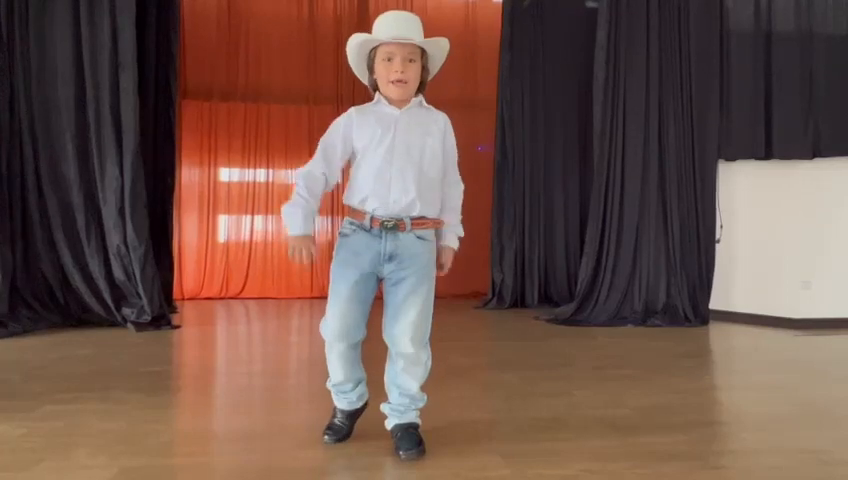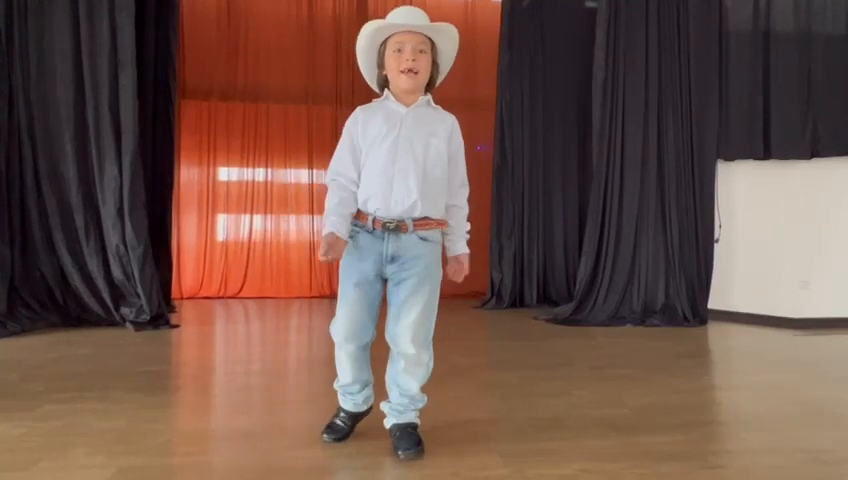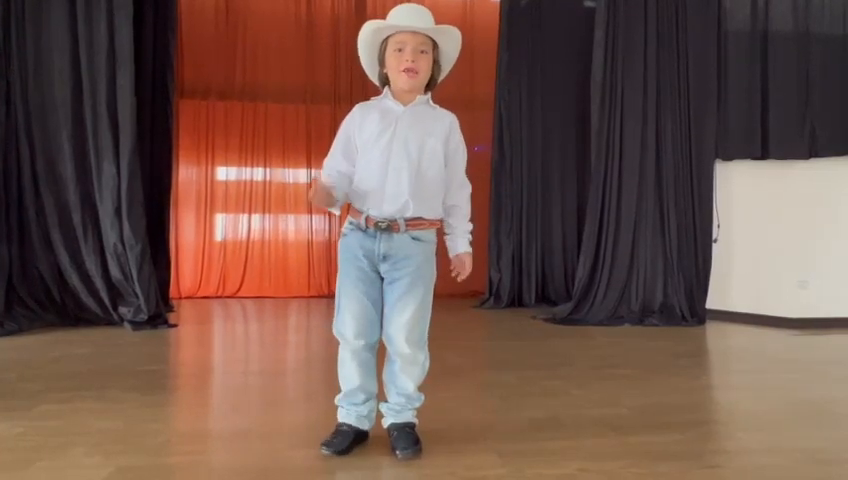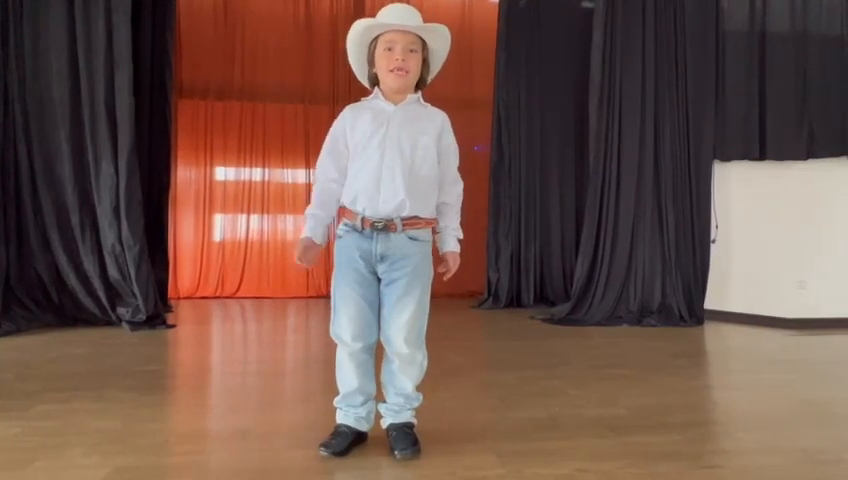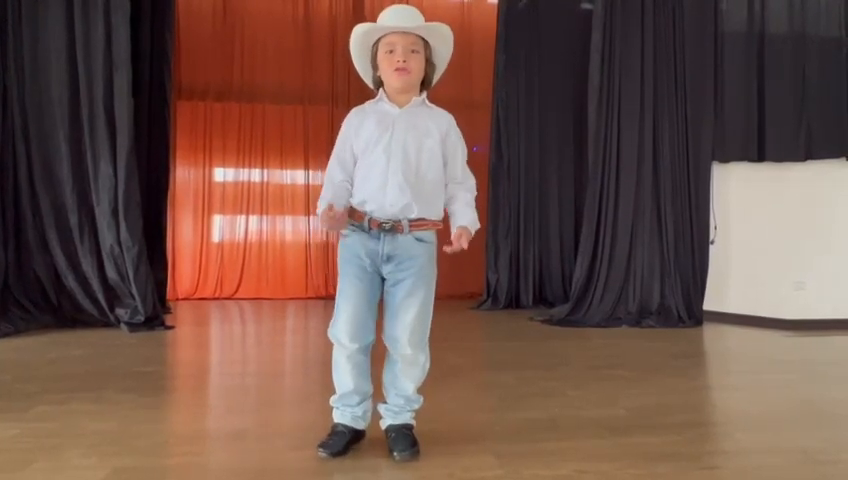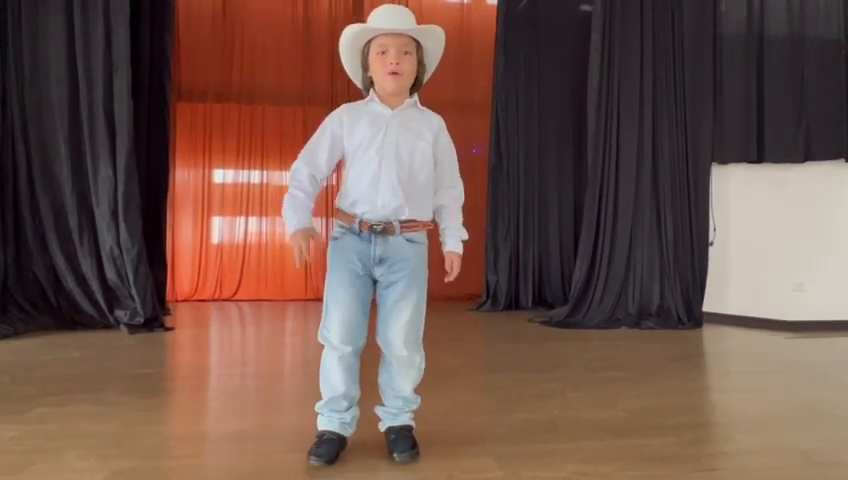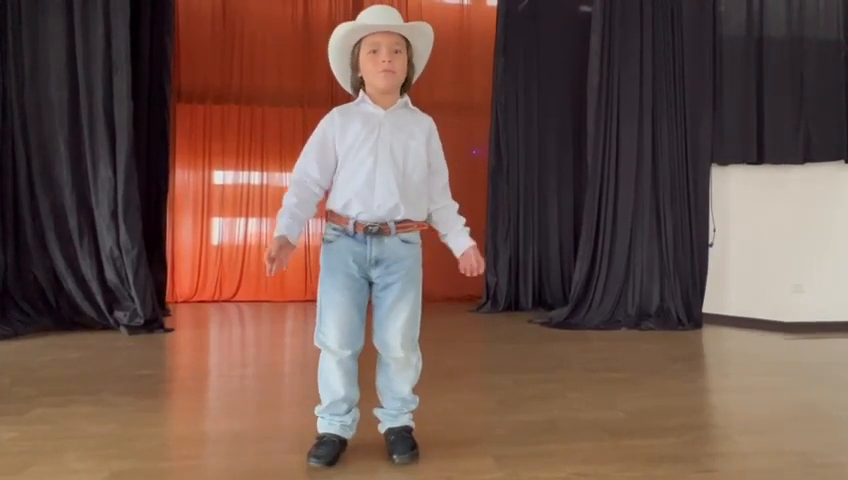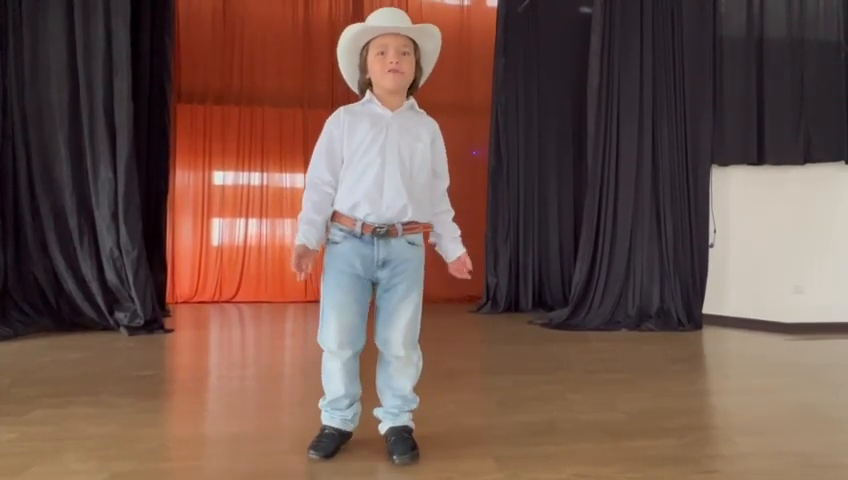
dt=0.5s
person 1, frame 1
left shoulder: (438, 123)
right shoulder: (355, 121)
left elbow: (451, 189)
right elbow: (319, 170)
left wrist: (449, 241)
right wrist: (299, 223)
left hip: (415, 242)
right hip: (359, 236)
left knee: (410, 338)
right knee: (340, 329)
left ankle: (404, 418)
right ankle: (349, 403)
person 1, frame 2
left shoulder: (445, 124)
right shoulder: (363, 118)
left elbow: (456, 191)
right elbow: (343, 182)
left wrist: (457, 246)
right wrist: (335, 231)
left hip: (420, 243)
right hip: (366, 237)
left knee: (412, 339)
right knee: (349, 330)
left ankle: (403, 418)
right ankle: (353, 403)
person 1, frame 3
left shoulder: (444, 123)
right shoulder: (361, 116)
left elbow: (456, 190)
right elbow: (340, 171)
left wrist: (459, 244)
right wrist: (327, 193)
left hip: (413, 242)
right hip: (359, 237)
left knee: (407, 338)
right knee: (354, 333)
left ankle: (401, 419)
right ankle: (354, 419)
person 1, frame 4
left shoulder: (436, 121)
right shoulder: (352, 117)
left elbow: (449, 187)
right elbow: (329, 180)
left wrist: (449, 242)
right wrist: (314, 232)
left hip: (410, 242)
right hip: (355, 238)
left knee: (405, 339)
right knee: (352, 336)
left ankle: (400, 420)
right ankle: (353, 420)
person 1, frame 5
left shoulder: (441, 123)
right shoulder: (357, 120)
left elbow: (459, 183)
right elbow: (338, 180)
left wrist: (465, 223)
right wrist: (330, 210)
left hip: (415, 243)
right hip: (360, 239)
left knee: (408, 340)
right knee: (349, 335)
left ankle: (400, 421)
right ankle: (350, 420)
person 1, frame 6
left shoulder: (432, 125)
right shoulder: (346, 119)
left elbow: (449, 190)
right elbow: (307, 172)
left wrist: (452, 242)
right wrist: (300, 222)
left hip: (407, 246)
right hip: (350, 240)
left knee: (403, 342)
right knee: (339, 337)
left ankle: (398, 423)
right ankle: (335, 425)
person 1, frame 7
left shoulder: (422, 126)
right shoulder: (338, 121)
left elbow: (438, 193)
right elbow: (308, 180)
left wrist: (463, 242)
right wrist: (286, 233)
left hip: (401, 245)
right hip: (344, 242)
left knee: (399, 343)
right knee: (337, 341)
left ankle: (398, 424)
right ankle: (335, 428)
person 1, frame 8
left shoulder: (427, 128)
right shoulder: (343, 121)
left elbow: (437, 195)
right elbow: (321, 186)
left wrist: (453, 248)
right wrist: (307, 240)
left hip: (405, 248)
right hip: (348, 242)
left knee: (400, 343)
right knee: (339, 339)
left ankle: (397, 423)
right ankle: (338, 421)
